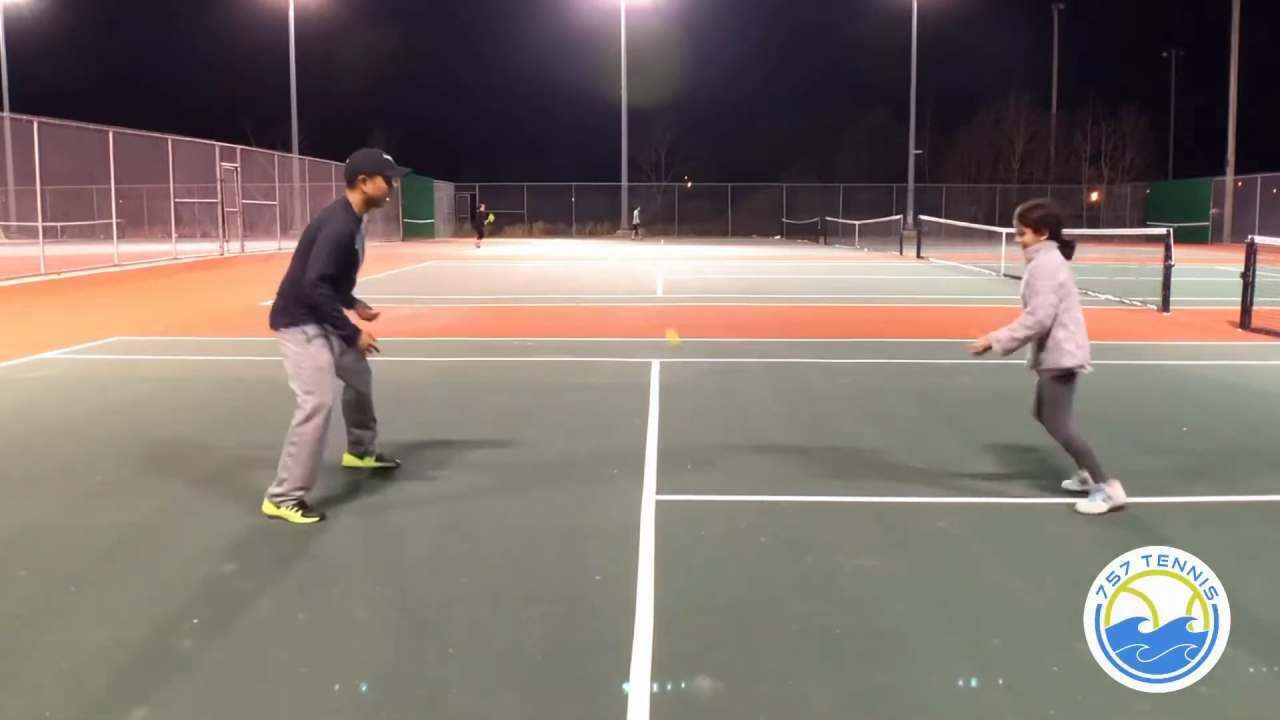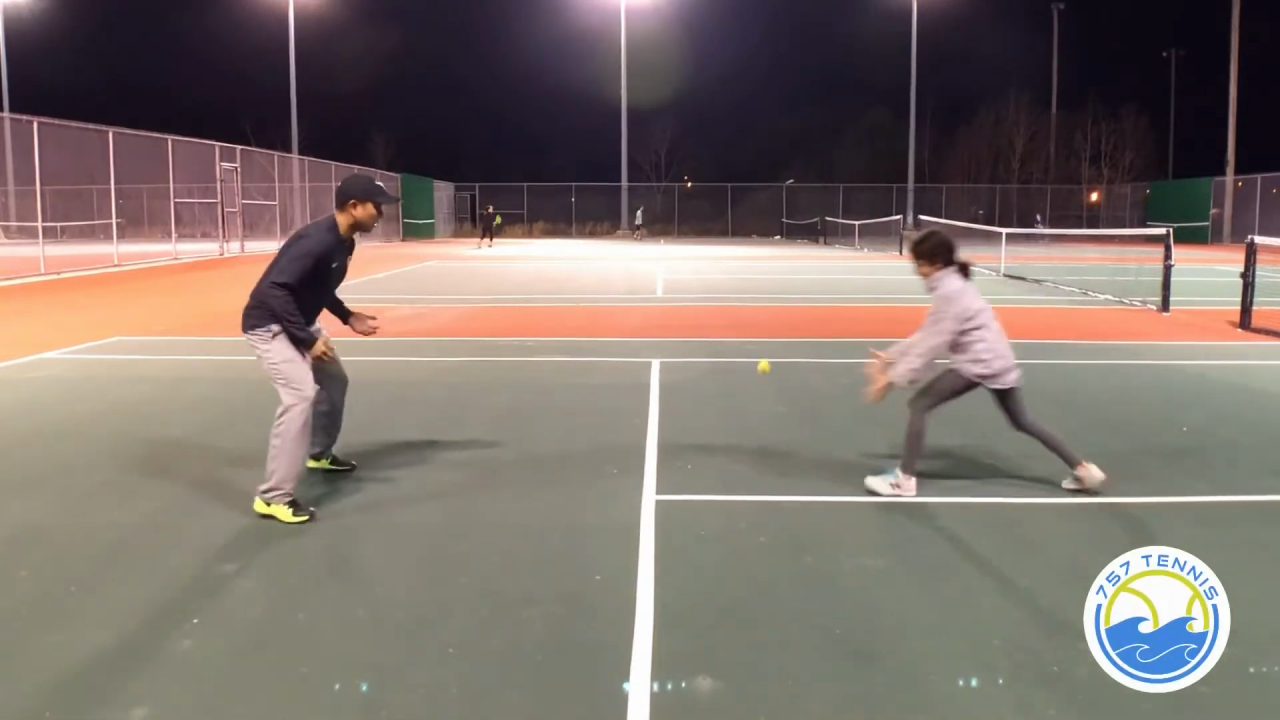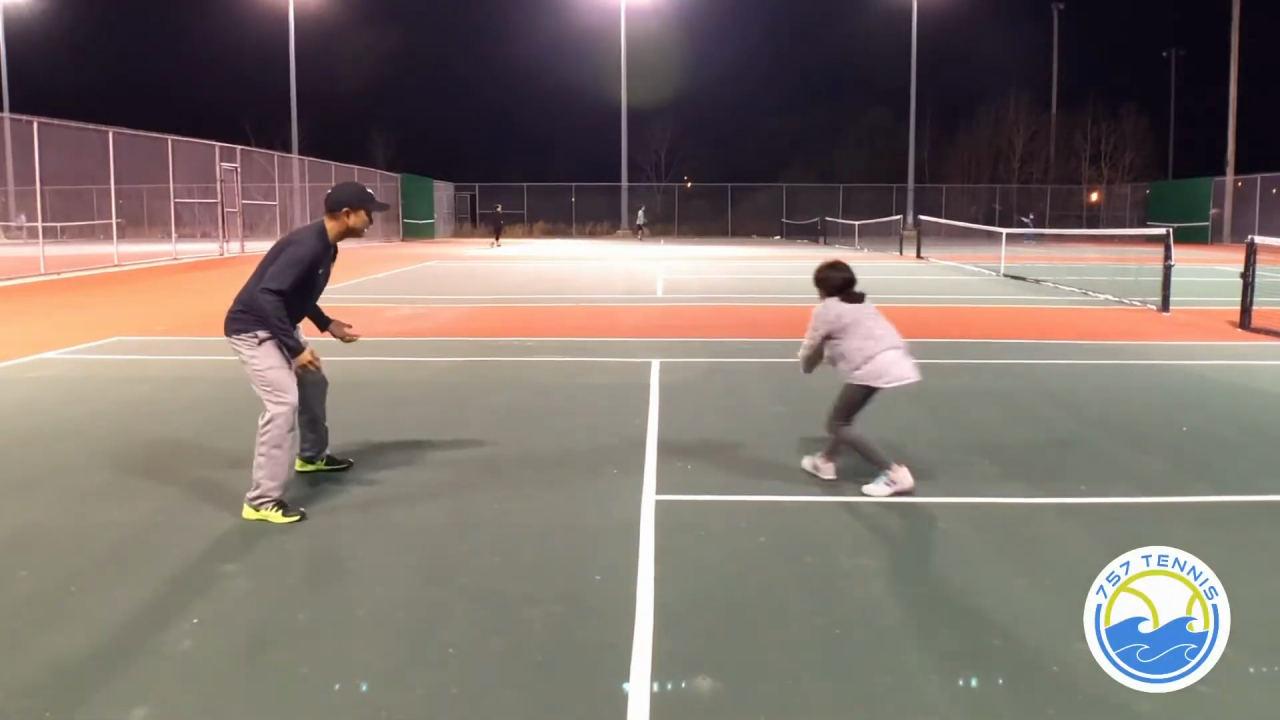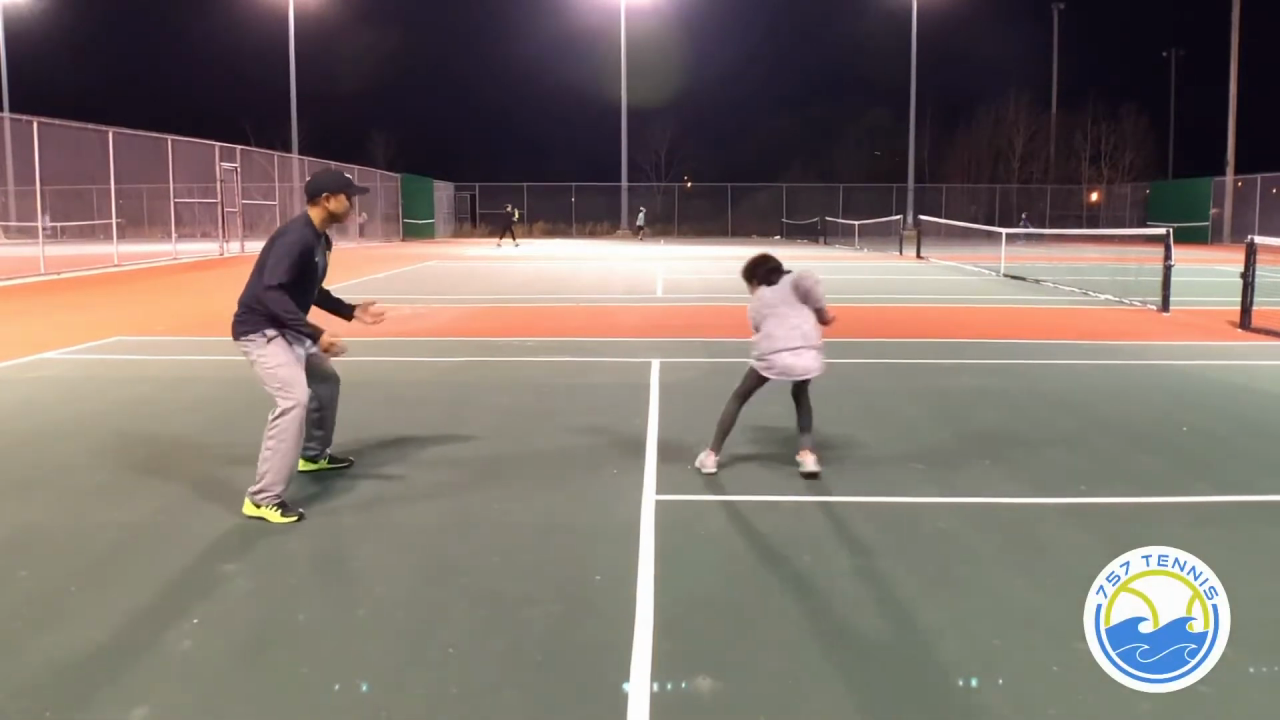
dt=0.4s
person 1, frame 1
left shoulder: (353, 221)
right shoulder: (338, 224)
right elbow: (315, 285)
left wrist: (353, 305)
right wrist: (354, 334)
left hip: (321, 321)
right hip: (300, 321)
left knee: (359, 376)
right knee: (316, 403)
left ankle: (361, 450)
right ankle: (283, 497)
person 1, frame 2
left shoulder: (345, 242)
right shoulder: (317, 240)
right elbow: (276, 289)
left wrist: (348, 317)
right wrist: (308, 339)
left hip: (300, 323)
right hip: (269, 323)
left knee: (334, 382)
right knee: (301, 394)
left ankle: (317, 453)
right ankle: (275, 494)
person 1, frame 3
left shoulder: (328, 248)
right shoulder: (307, 245)
right elbow: (268, 295)
left wrist: (327, 324)
right wrist: (296, 348)
left hip: (278, 327)
right hip: (253, 329)
left knee: (314, 386)
right knee: (283, 402)
left ankle: (312, 456)
right ankle: (262, 500)
person 1, frame 4
left shoulder: (321, 239)
right shoulder: (297, 237)
right elbow: (271, 291)
left wrist: (350, 311)
right wrist: (315, 333)
left hip: (286, 329)
right hip: (261, 329)
left knee: (327, 382)
right knee: (294, 398)
left ankle: (314, 454)
right ankle: (263, 498)
person 2, frame 1
left shoulder: (1044, 266)
right shoulder: (1045, 262)
left elbow: (1038, 320)
right elbow: (1035, 314)
left wrist: (997, 340)
right wrist: (1001, 335)
left hip: (1059, 354)
right hip: (1055, 353)
left knee: (1059, 426)
right knee: (1044, 414)
left ankle: (1108, 487)
right ankle: (1088, 475)
person 2, frame 2
left shoulder: (948, 293)
right shoulder: (950, 287)
left elbow: (933, 343)
right elbow: (926, 335)
left wrist: (895, 377)
right wrist: (890, 358)
left hip: (978, 363)
right hip: (998, 361)
left knee: (918, 405)
right knee: (1021, 420)
left ankle: (905, 479)
right ankle: (1083, 470)
person 2, frame 3
left shoulder: (824, 311)
right shoulder: (862, 305)
left elbow: (812, 352)
left wrist: (806, 365)
right wrist: (827, 355)
left hip: (872, 368)
right hip: (897, 360)
left knee: (836, 425)
right knee: (846, 411)
left ankle: (895, 474)
right ankle: (826, 461)
person 2, frame 4
left shoulder: (756, 306)
right shoulder: (793, 283)
left elbow: (766, 338)
right elbow: (808, 280)
right wrist: (820, 311)
left hip: (773, 358)
right hip: (806, 356)
left knee: (738, 398)
right knee: (800, 395)
left ankle: (712, 455)
right ankle: (806, 454)
